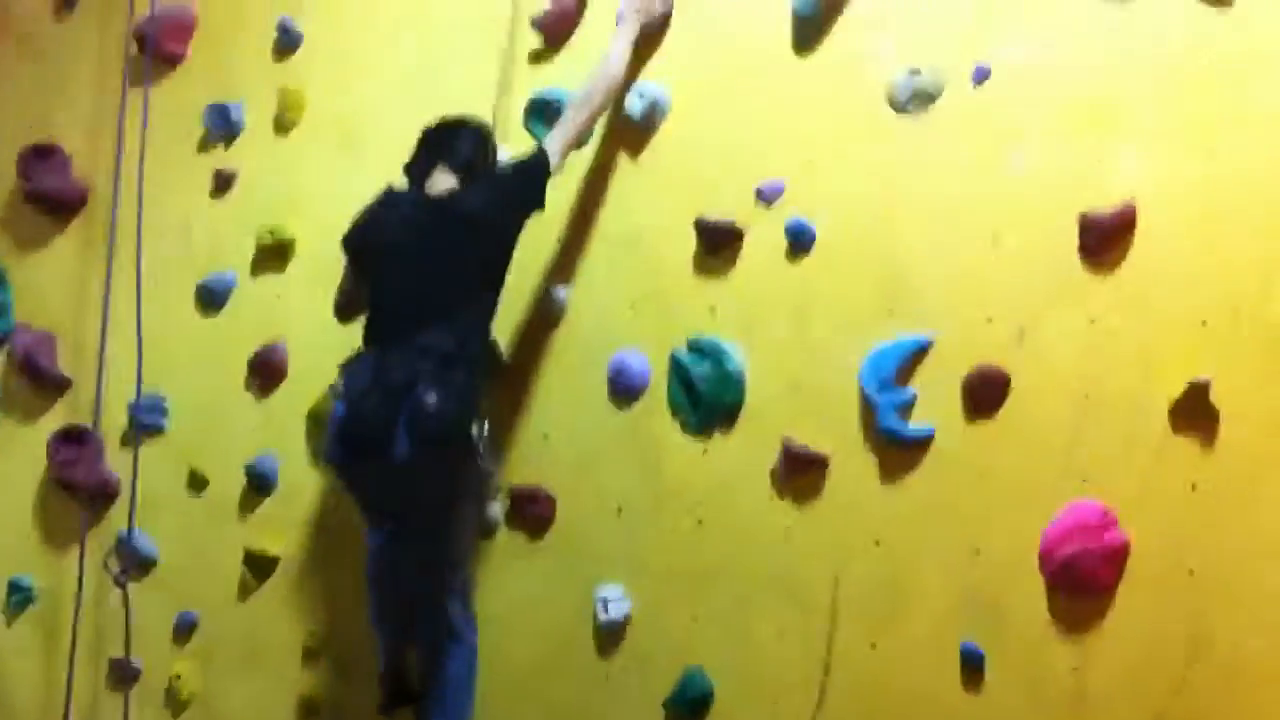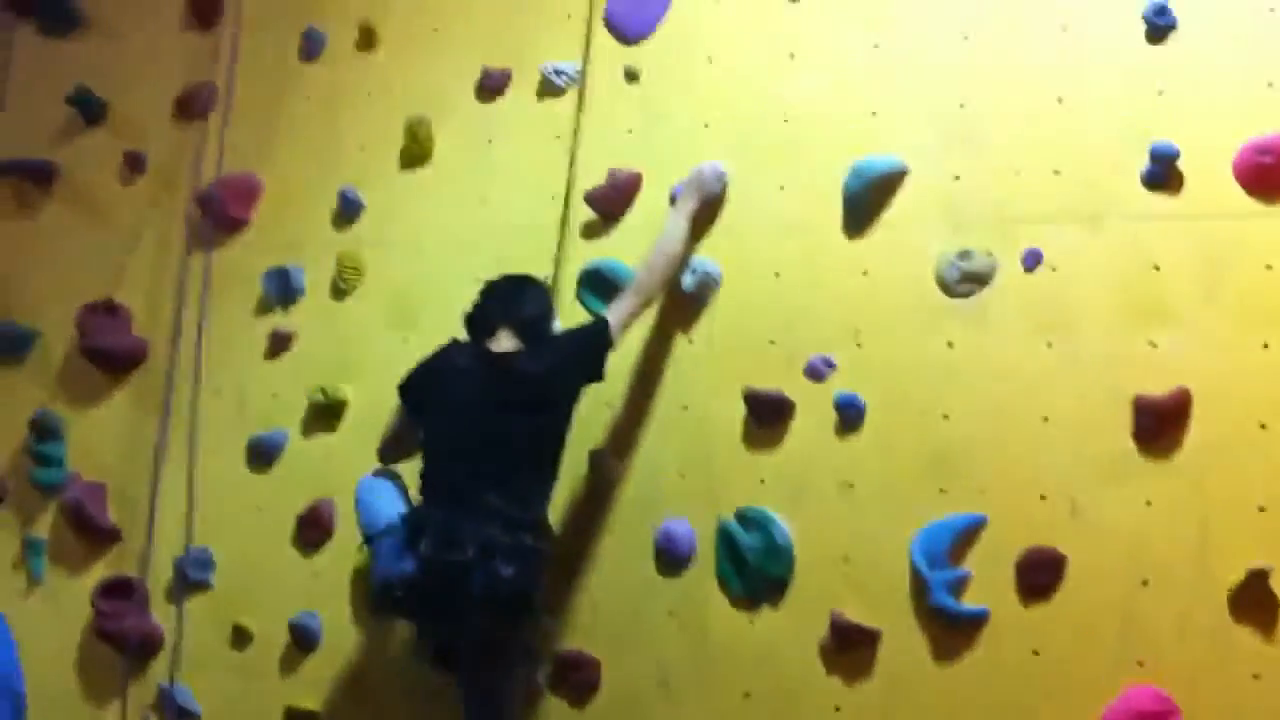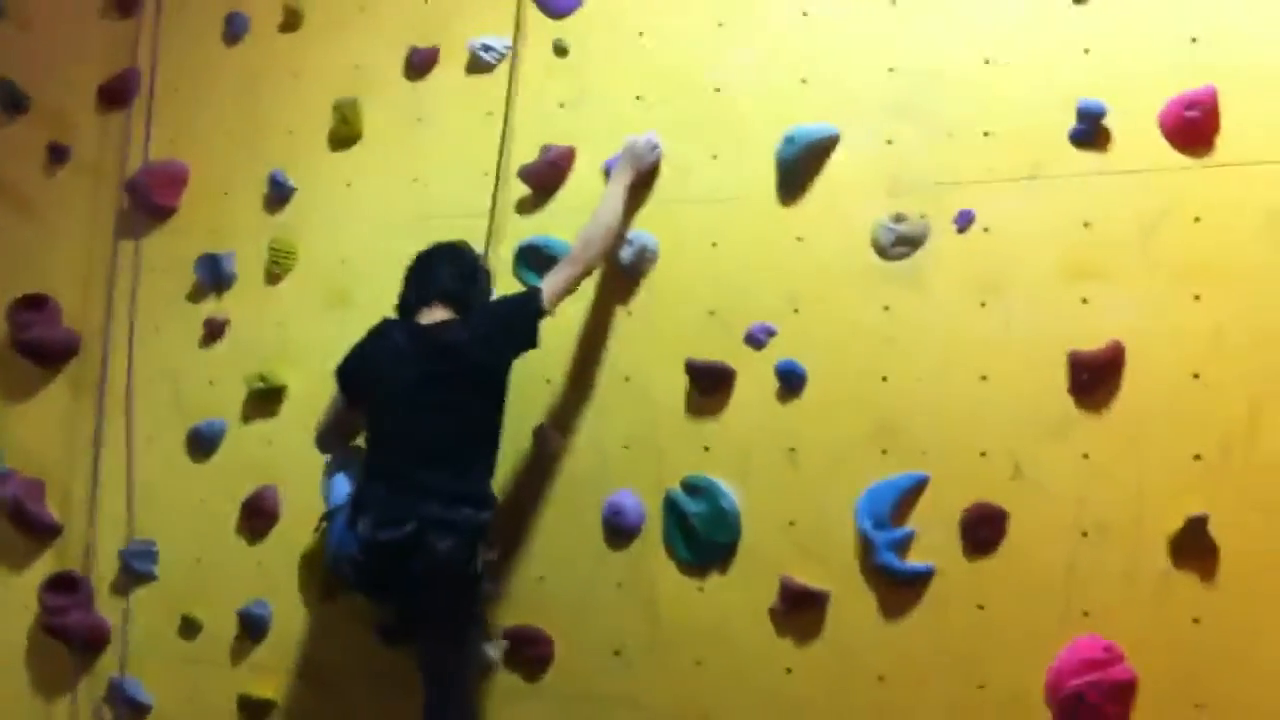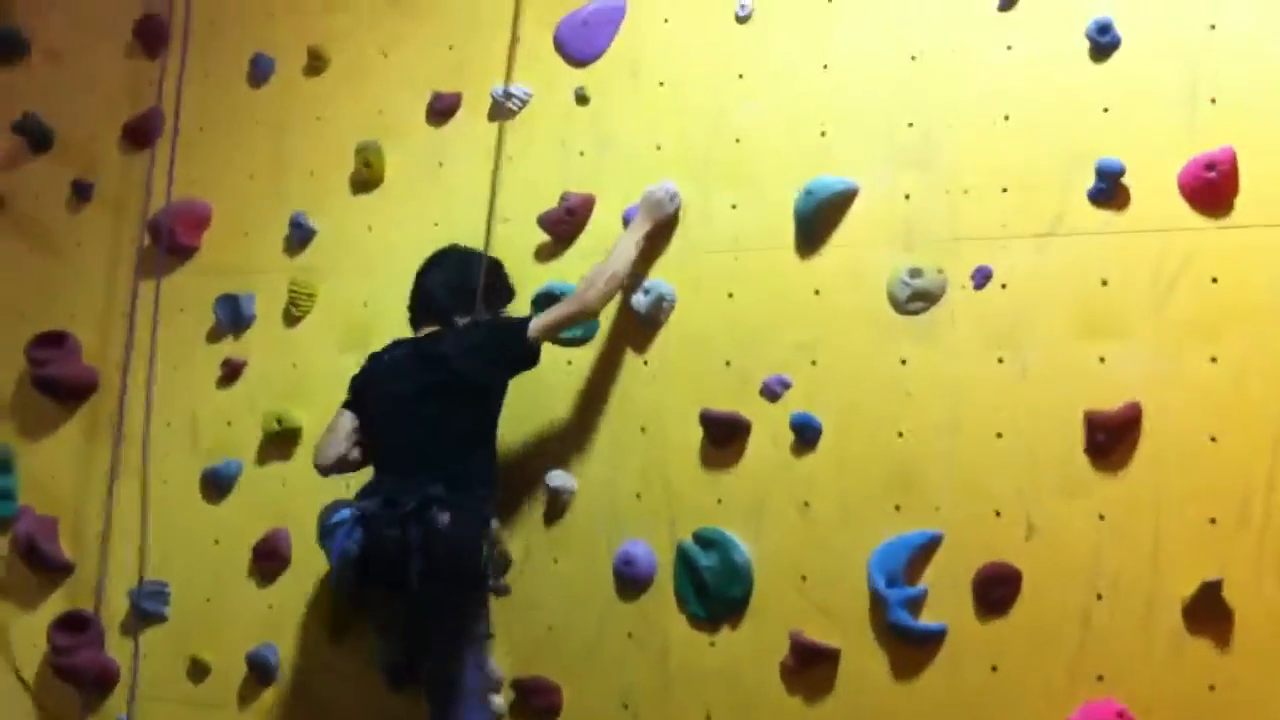
dt=0.4s
person 1, frame 1
left shoulder: (384, 216)
right shoulder: (499, 199)
left elbow: (344, 308)
right elbow: (583, 112)
left hip: (361, 418)
right hip: (436, 428)
left knee: (392, 538)
right knee: (446, 616)
person 1, frame 2
left shoulder: (443, 368)
right shoulder: (561, 363)
left elbow: (389, 451)
right elbow: (644, 289)
right wrist: (689, 203)
left hip: (419, 574)
right hip: (502, 584)
left knee: (375, 491)
left ankle: (440, 639)
person 1, frame 3
left shoulder: (377, 346)
right shoulder: (491, 332)
left elbow: (328, 442)
right elbow: (579, 262)
right wrist: (624, 176)
left hip: (363, 551)
right hip: (448, 558)
left knee: (342, 477)
left ankle: (399, 607)
person 1, frame 4
left shoulder: (381, 366)
right shoulder: (483, 346)
left elbow: (327, 458)
right elbow: (586, 302)
right wrist: (642, 225)
left hip: (373, 548)
right hip: (448, 553)
left knee: (337, 517)
left ankle: (406, 645)
